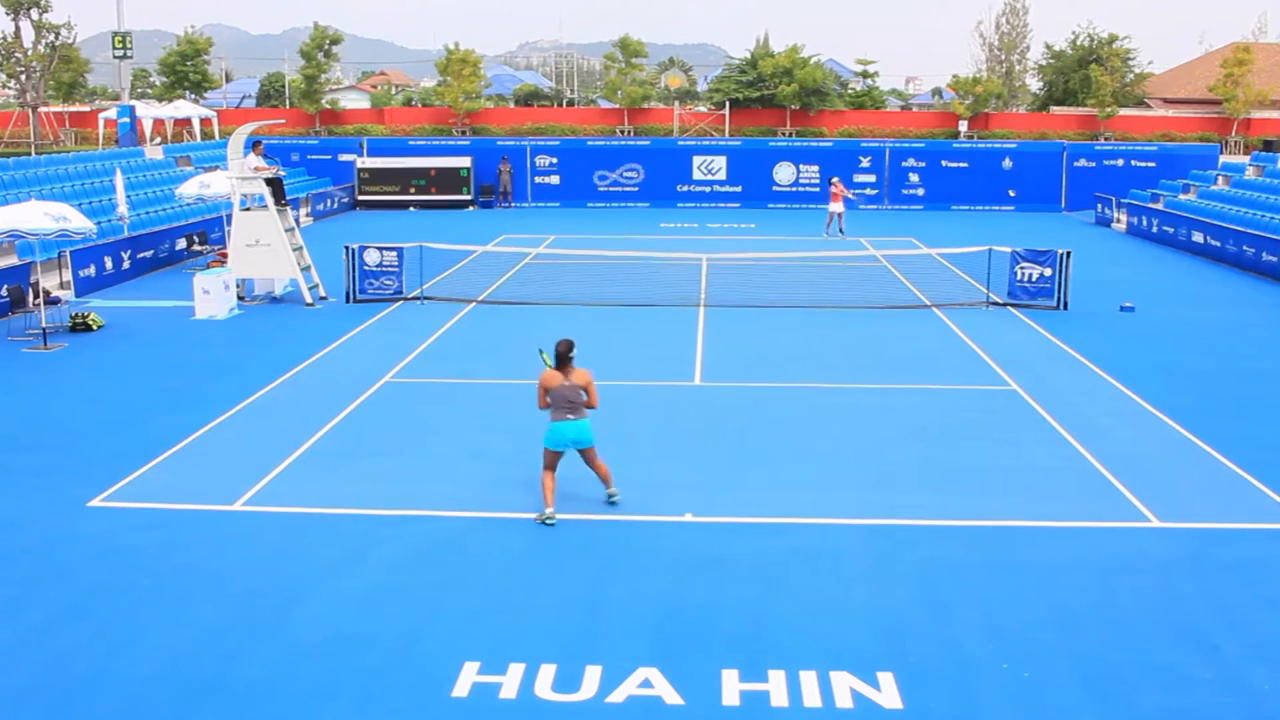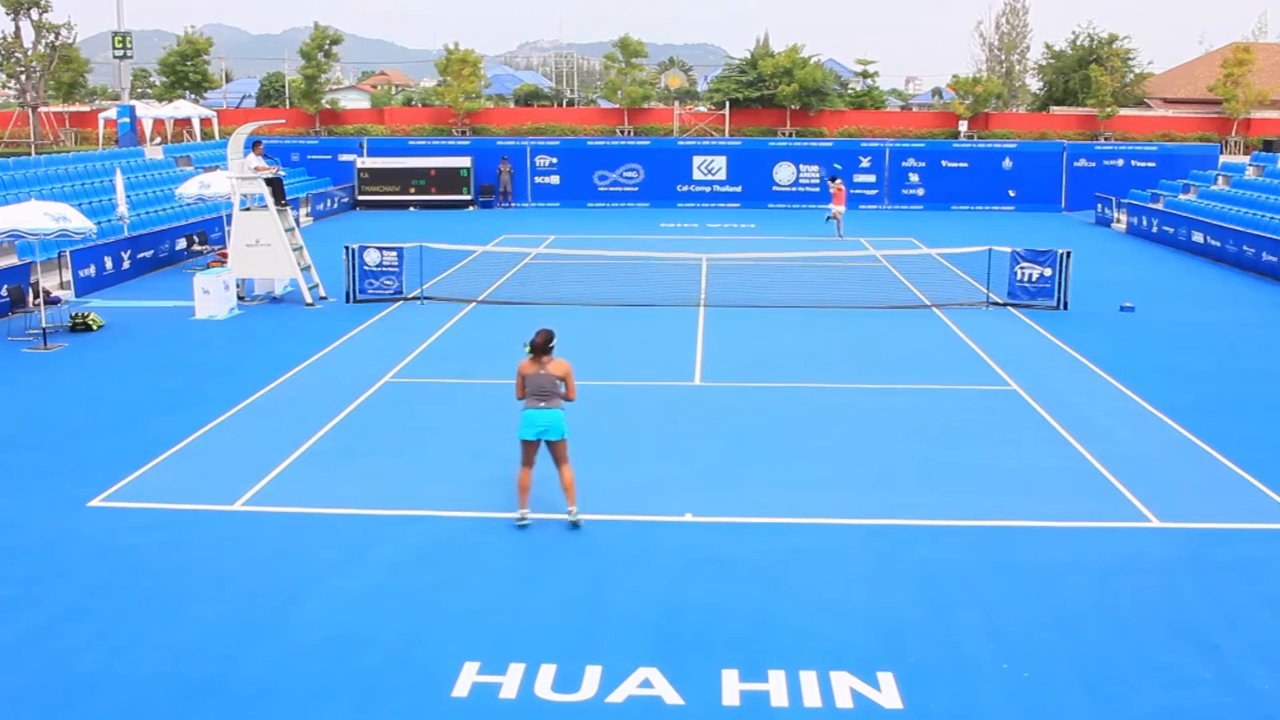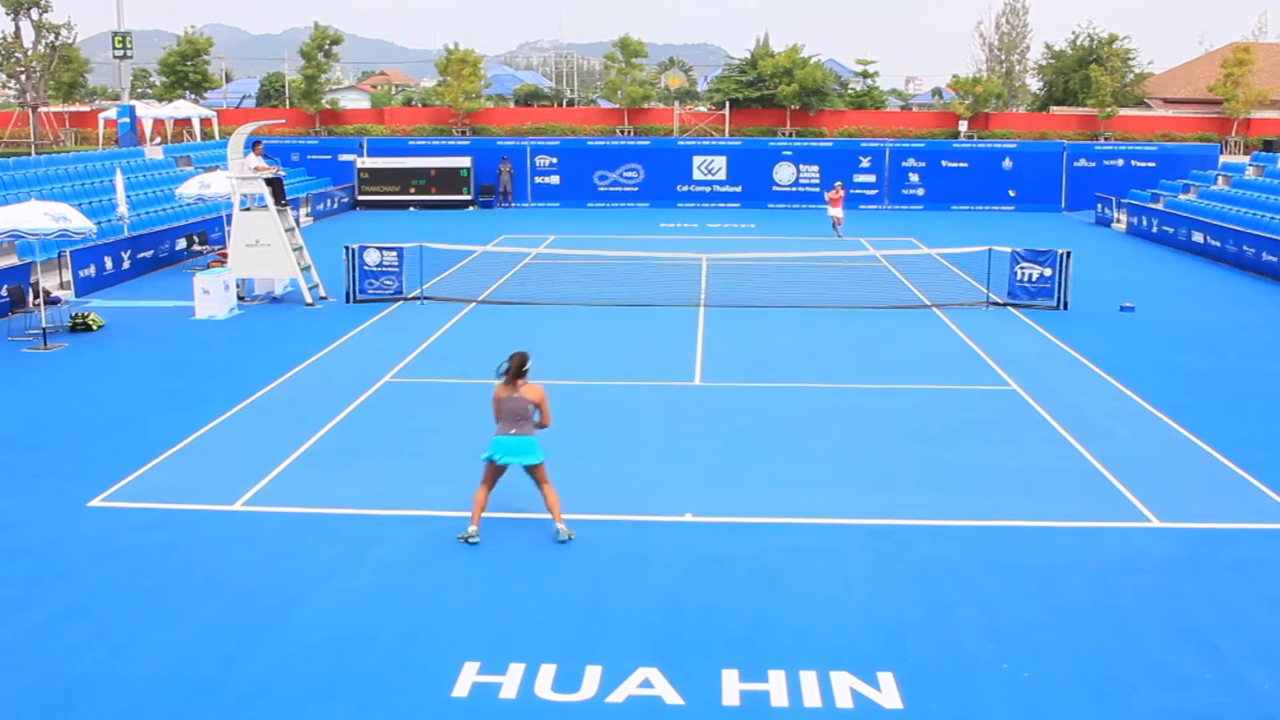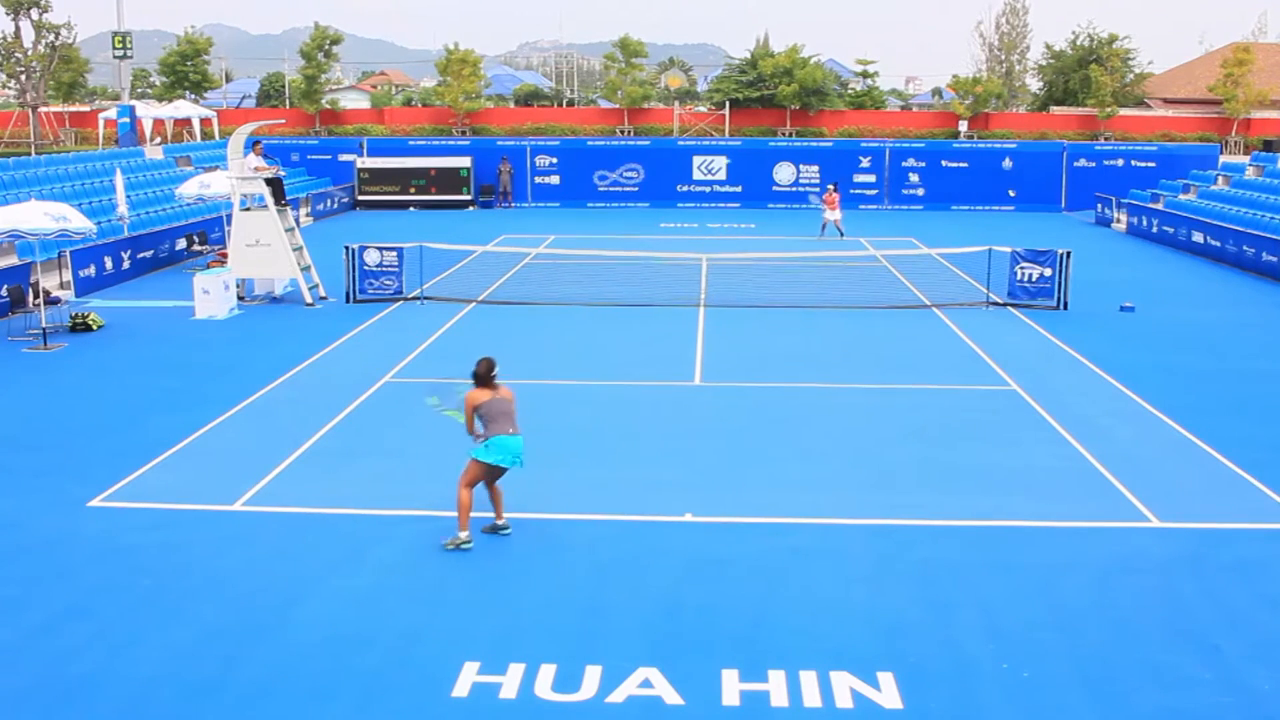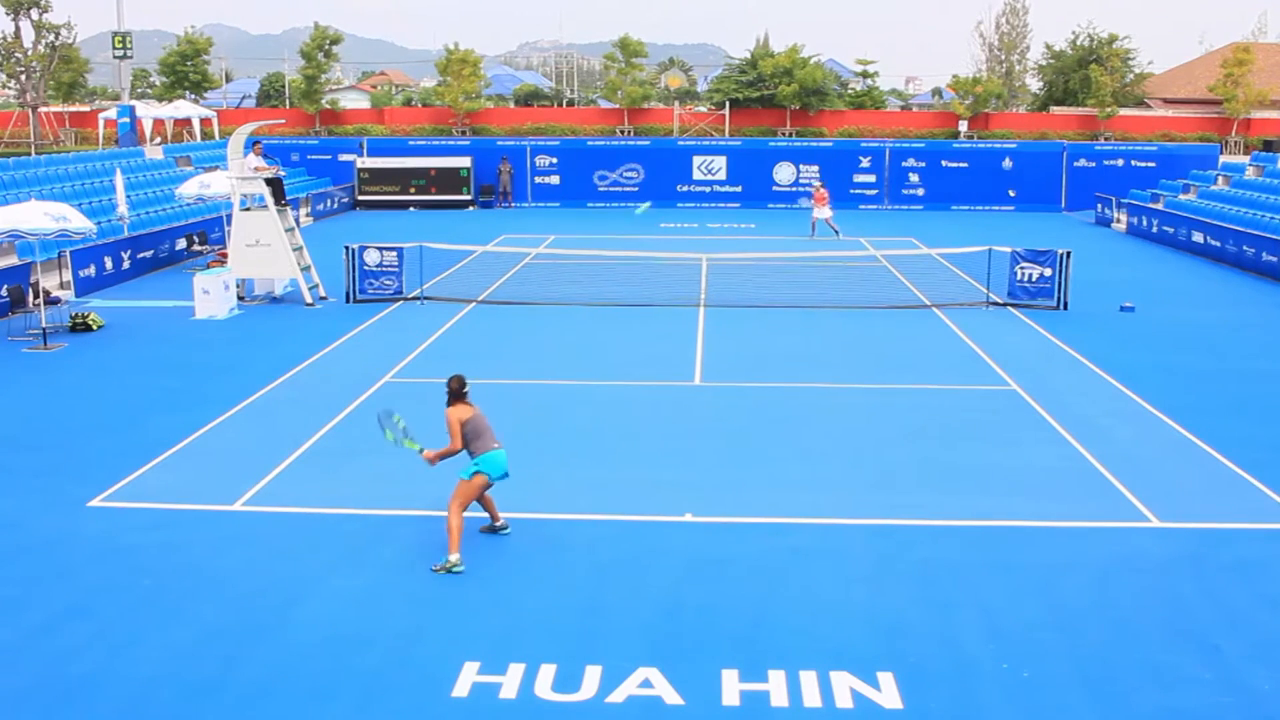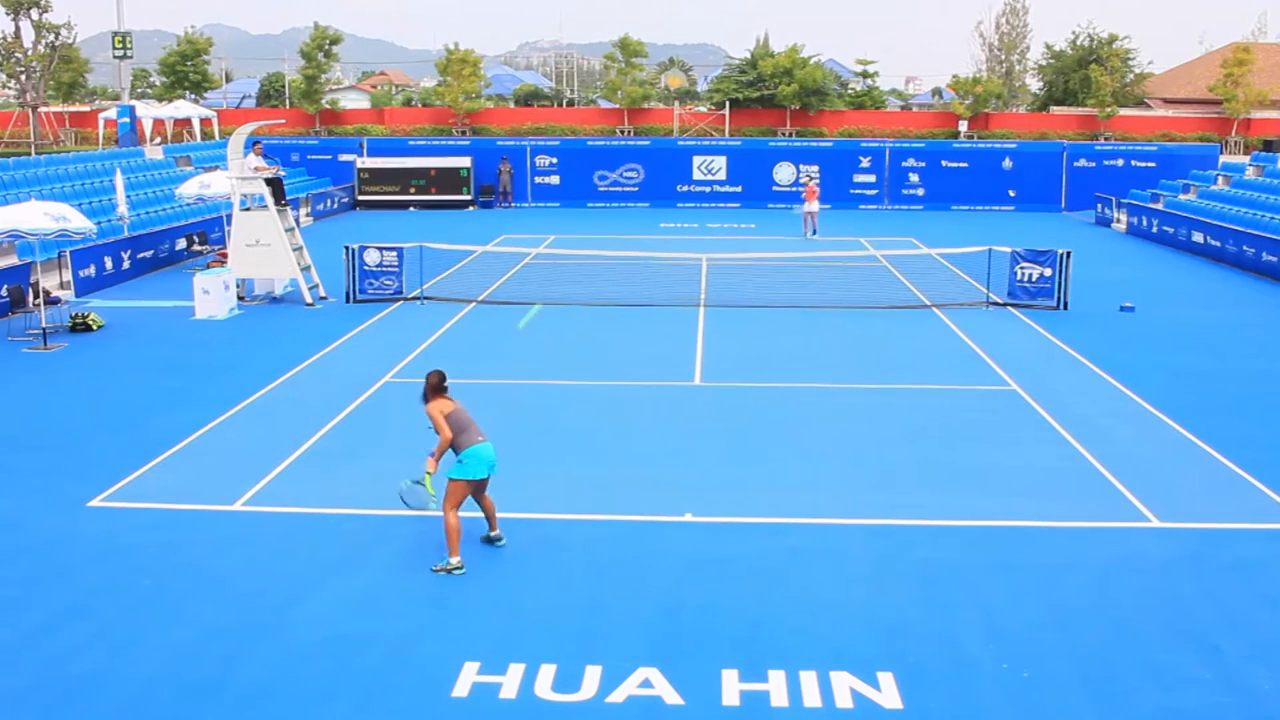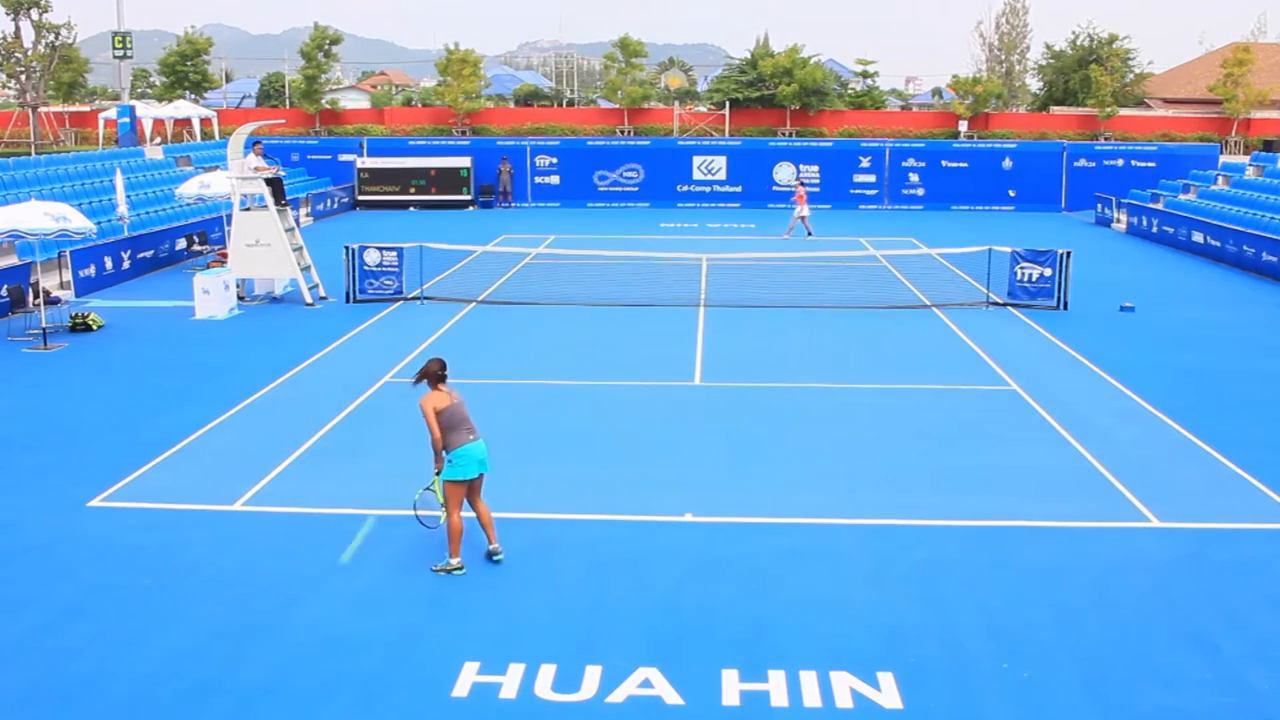
dt=0.2s
person 1, frame 1
left shoulder: (546, 376)
right shoulder: (585, 375)
left elbow: (542, 405)
right elbow: (593, 404)
left hip: (558, 429)
right hip: (581, 426)
left knee: (548, 470)
right knee: (593, 462)
left ankle: (549, 511)
right ankle: (611, 491)
person 1, frame 2
left shoulder: (524, 366)
right shoulder: (563, 366)
left elbow: (520, 395)
right elbow: (571, 396)
left hip: (530, 417)
right hip: (554, 417)
left knee: (526, 466)
right knee: (563, 465)
left ankle: (523, 512)
right ankle: (572, 510)
person 1, frame 3
left shoulder: (499, 389)
right shoulder: (537, 390)
right elbow: (544, 423)
left hip: (502, 442)
right hip: (527, 442)
left knee: (485, 486)
right knee: (545, 485)
left ankle: (472, 530)
right ankle: (560, 528)
person 1, frame 4
left shoulder: (471, 396)
right shoulder: (507, 392)
left elbow: (470, 430)
left wrist: (480, 434)
left hip: (495, 444)
right hip: (514, 442)
left knee: (464, 485)
right knee: (489, 481)
left ankle: (463, 535)
right ankle: (501, 522)
person 1, frame 5
left shoulder: (452, 412)
right shoulder: (473, 408)
left elbow: (457, 446)
left wrist: (434, 455)
right wrist: (440, 457)
left hip: (486, 460)
right hip: (499, 456)
left knee: (455, 508)
right knee: (476, 492)
left ankle: (454, 559)
right ankle: (499, 523)
person 1, frame 6
left shoulder: (432, 407)
right shoulder: (453, 403)
left elbow: (447, 436)
left wrist: (434, 459)
right wrist: (436, 456)
left hip: (471, 456)
right hip: (486, 450)
left knee: (449, 509)
right knee: (479, 495)
left ankle: (455, 561)
right ankle: (495, 533)
person 1, frame 7
left shoulder: (427, 400)
right shoulder: (454, 394)
left elbow: (437, 436)
left wrist: (438, 460)
right wrist: (441, 455)
left hip: (461, 455)
right hip: (478, 447)
left knee: (453, 510)
right knee: (476, 500)
left ankle: (455, 562)
right ankle: (494, 546)
